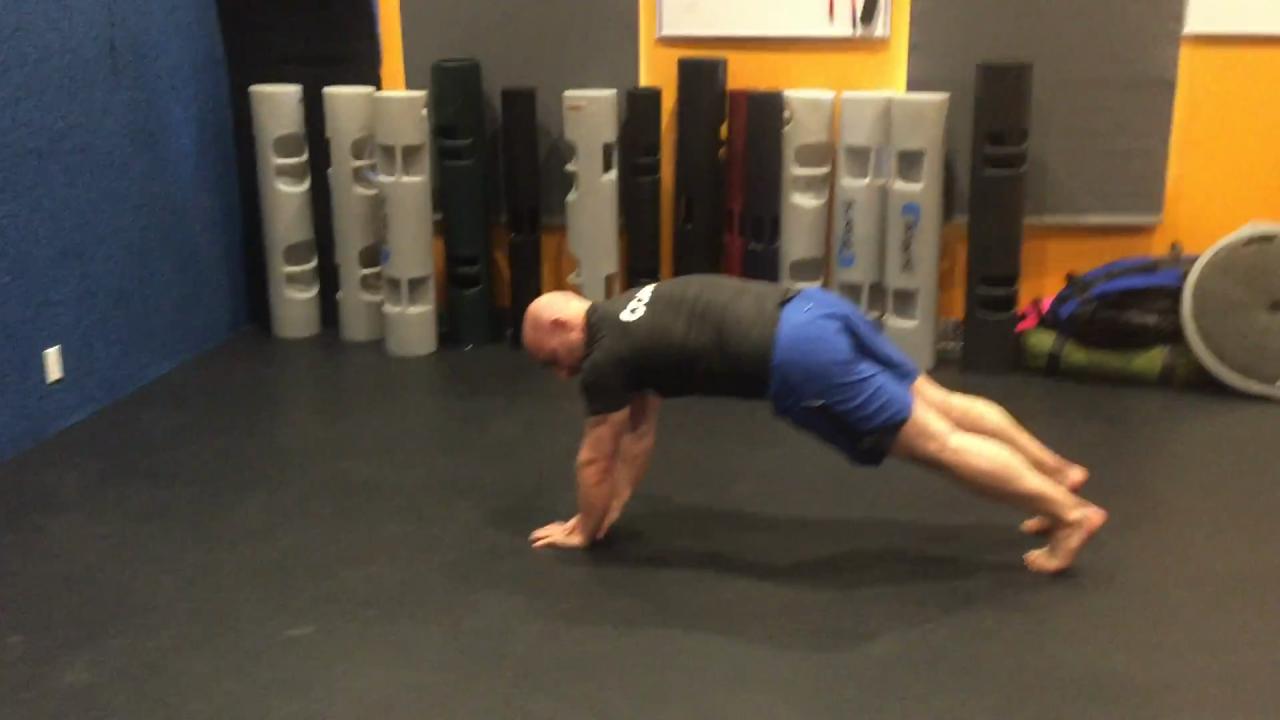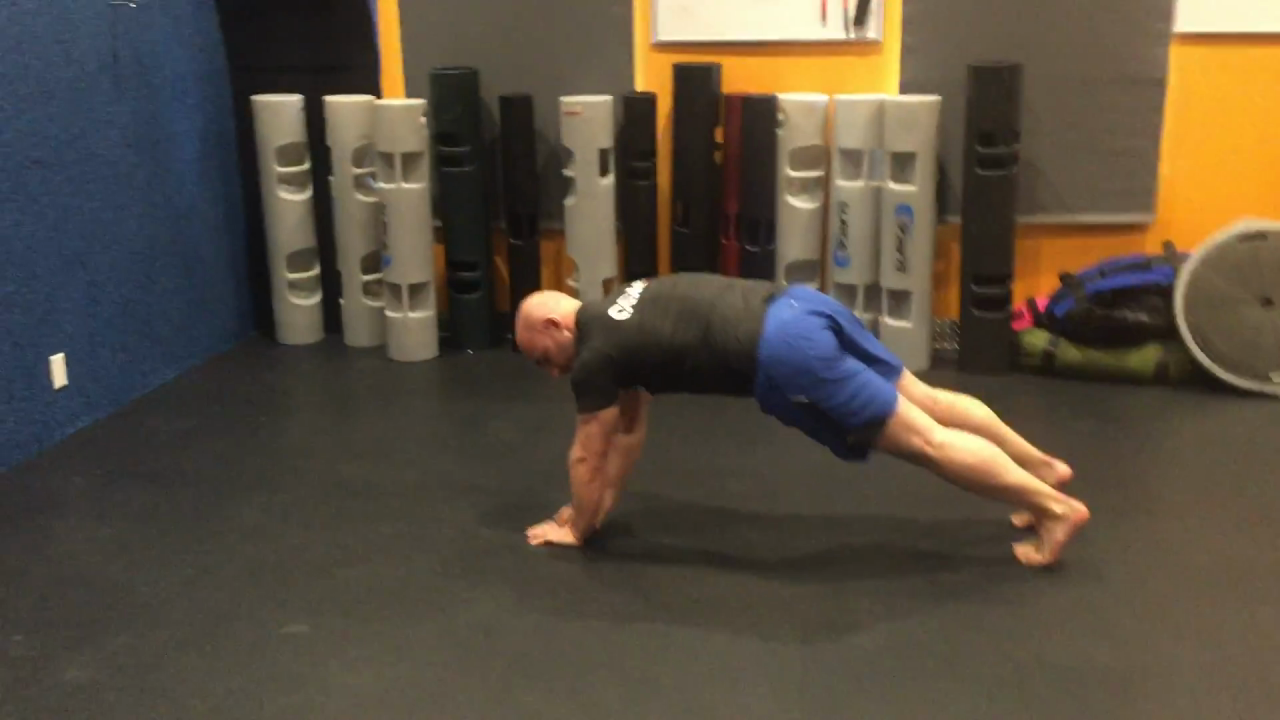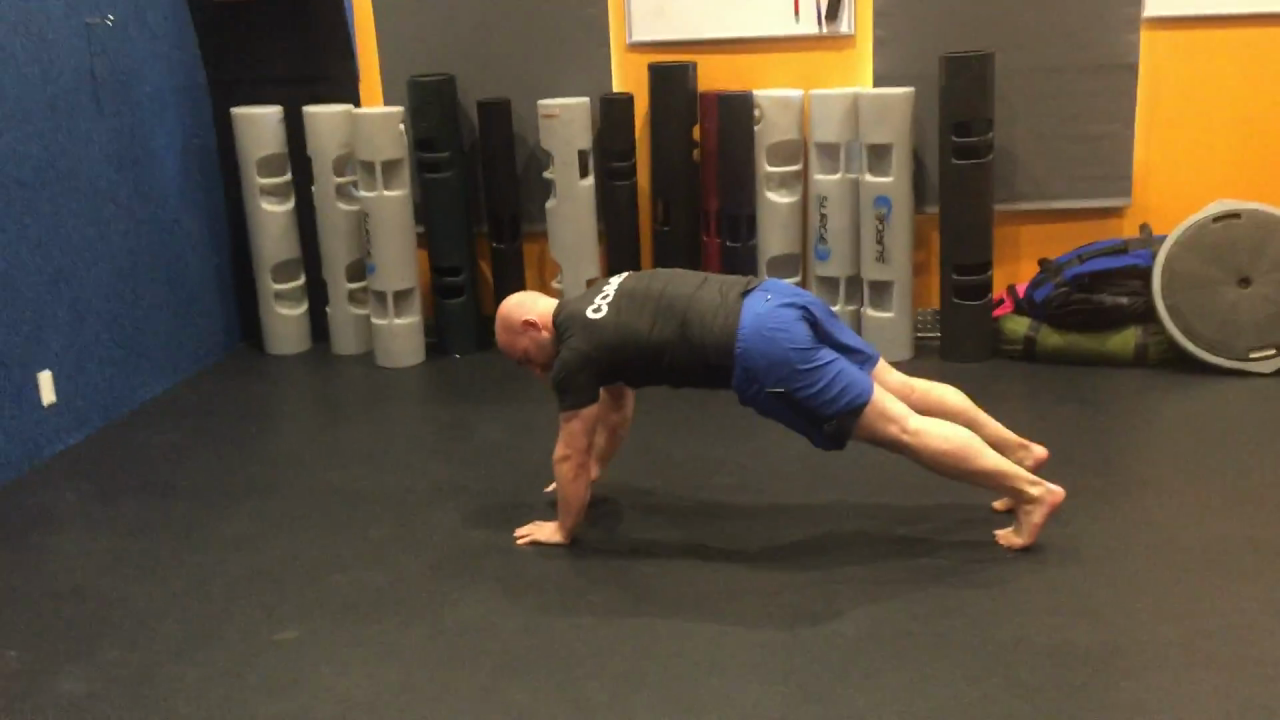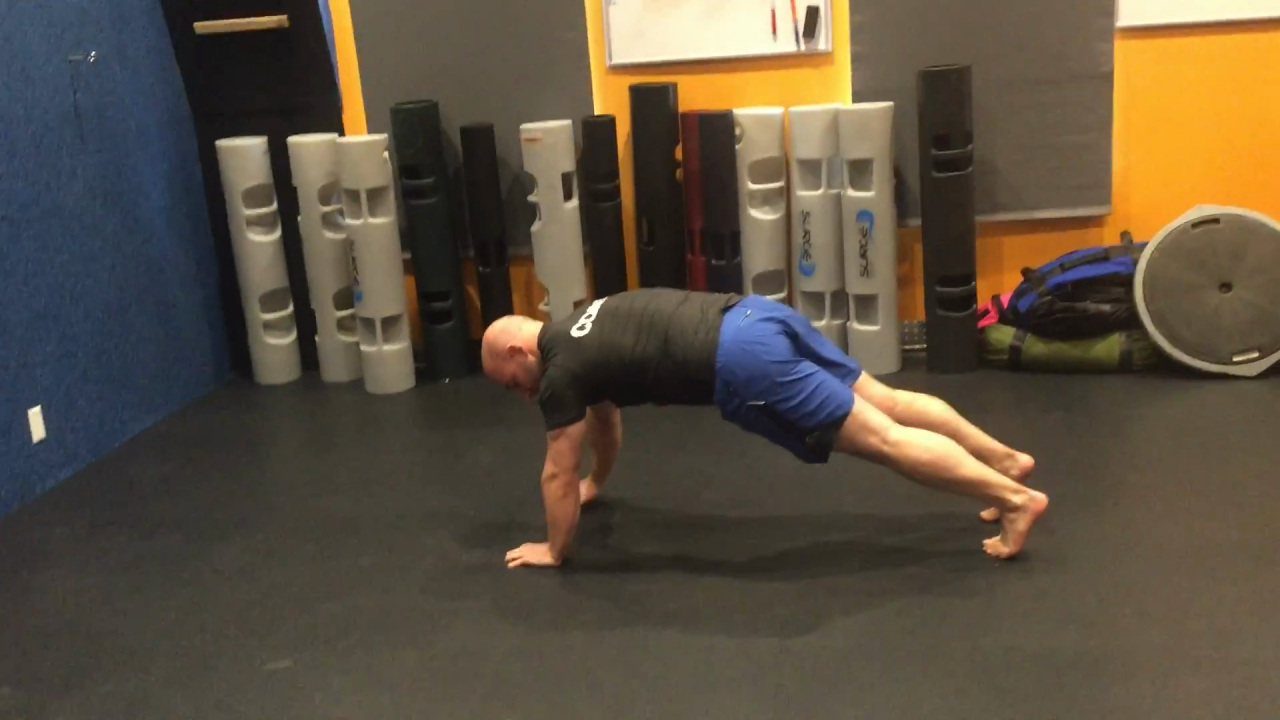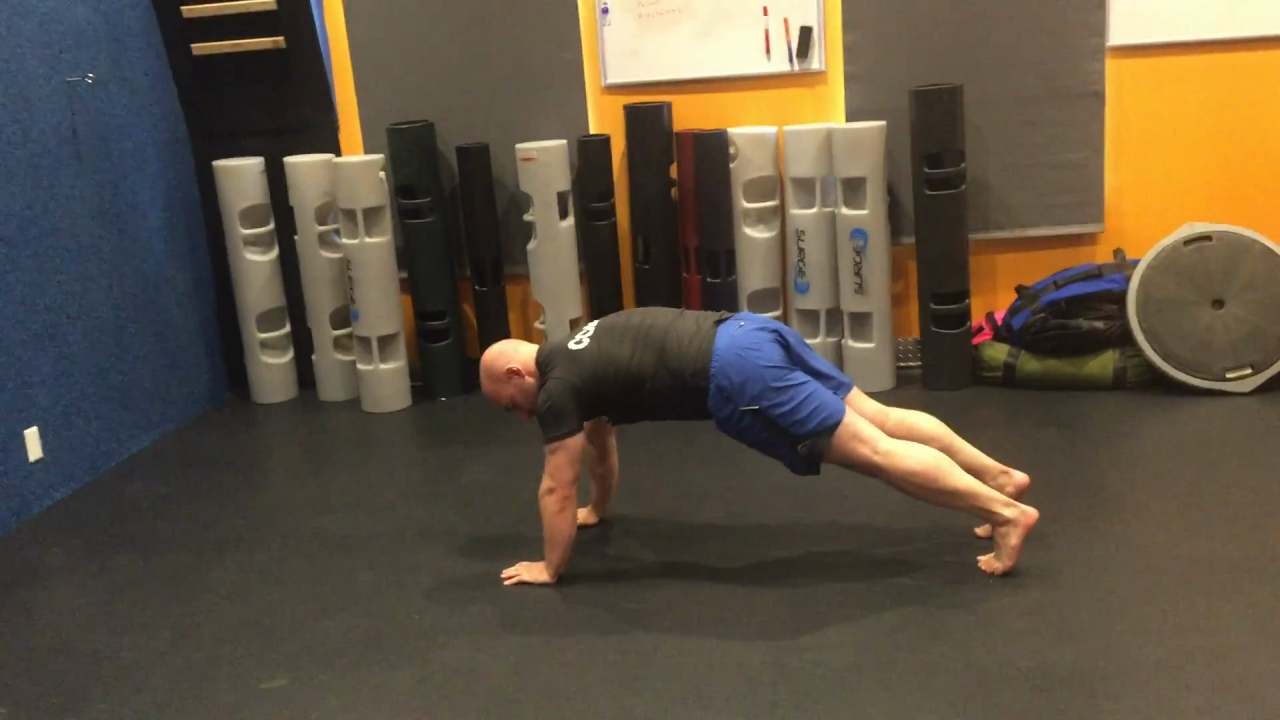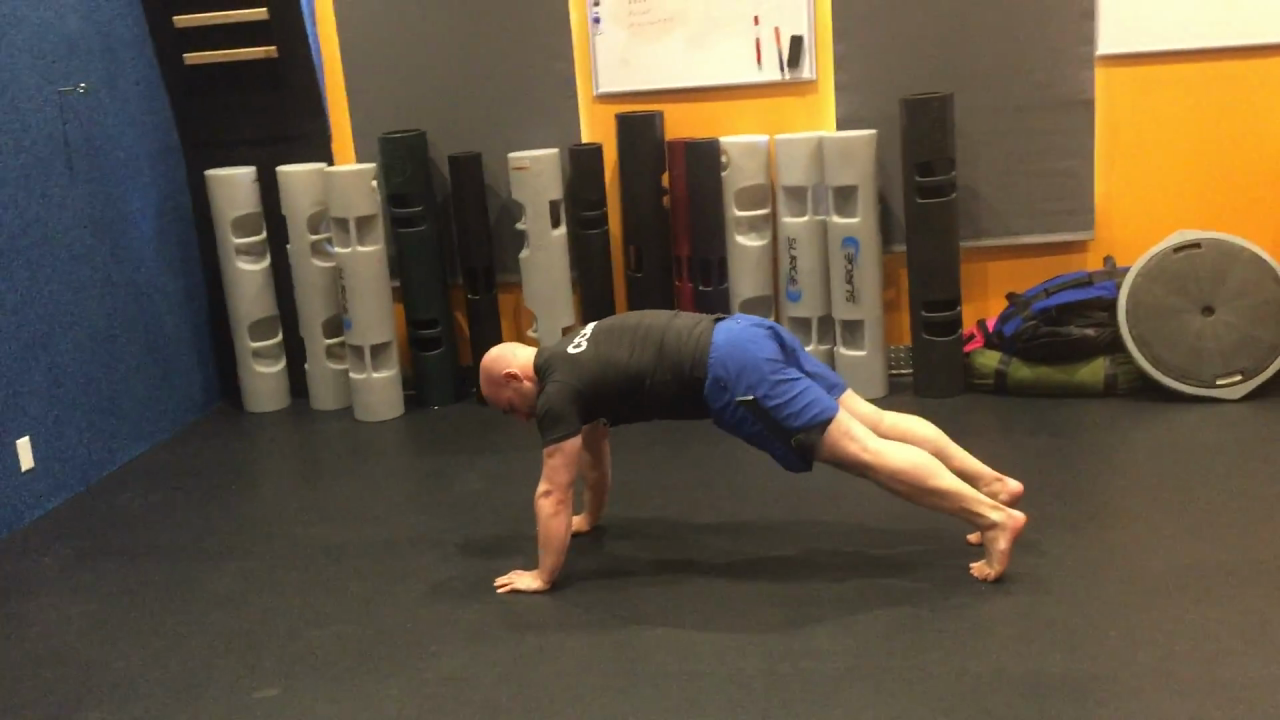
dt=0.2s
person 1, frame 1
left shoulder: (606, 355)
right shoulder: (630, 321)
left elbow: (595, 457)
right elbow: (639, 428)
left wrist: (583, 531)
right wrist: (612, 508)
left hip: (798, 360)
right hip: (815, 311)
left knee: (937, 443)
right knee: (941, 406)
left ankle: (1070, 514)
right ankle: (1059, 473)
person 1, frame 2
left shoulder: (595, 353)
right shoulder: (621, 318)
left elbow: (587, 454)
right elbow: (630, 423)
left wrist: (578, 530)
right wrist: (602, 501)
left hip: (785, 355)
right hip: (799, 308)
left knee: (923, 438)
right knee: (926, 401)
left ankle: (1055, 508)
right ankle: (1045, 469)
person 1, frame 3
left shoulder: (576, 352)
right shoulder: (599, 310)
left elbow: (569, 451)
right elbow: (617, 398)
left wrist: (563, 528)
right wrist: (594, 469)
left hip: (761, 349)
right hip: (773, 301)
left knee: (900, 428)
right knee: (902, 390)
left ankle: (1032, 491)
right ankle: (1021, 452)
person 1, frame 4
left shoulder: (561, 371)
right shoulder: (584, 337)
left elbow: (558, 472)
right elbow: (606, 416)
left wrist: (554, 550)
right wrist: (596, 483)
left hip: (742, 362)
right hip: (755, 317)
left knee: (881, 437)
right knee: (885, 403)
left ankle: (1015, 499)
right ankle: (1007, 461)
person 1, frame 5
left shoulder: (559, 387)
right shoulder: (582, 360)
left elbow: (557, 488)
right elbow: (601, 438)
left wrist: (549, 568)
right wrist: (599, 509)
left hip: (736, 372)
right hip: (748, 333)
left knee: (872, 449)
right knee: (878, 418)
left ankle: (1007, 513)
right ankle: (1002, 478)
person 1, frame 6
left shoulder: (560, 389)
right shoulder: (578, 364)
left elbow: (554, 490)
right elbow: (596, 443)
left wrist: (543, 576)
right wrist: (592, 517)
left hip: (731, 367)
right hip: (744, 335)
left knee: (862, 449)
right knee: (873, 420)
left ankle: (993, 518)
right ankle: (994, 485)
